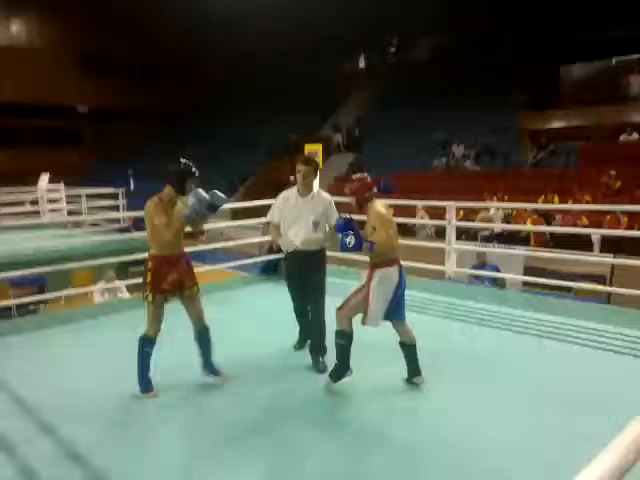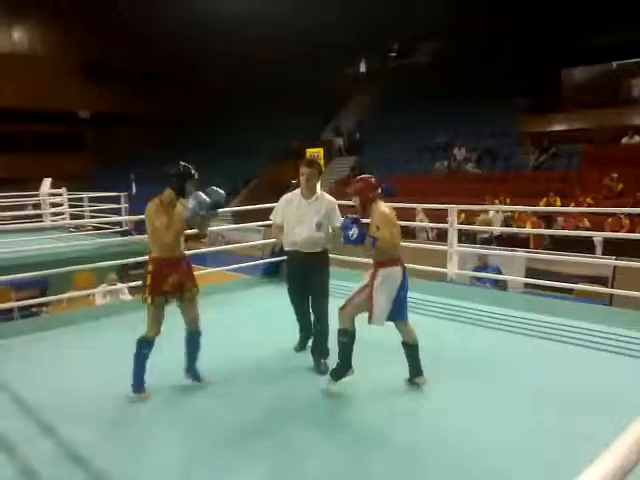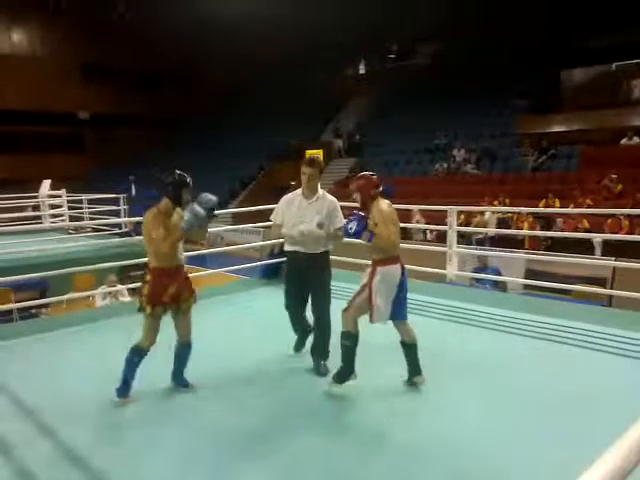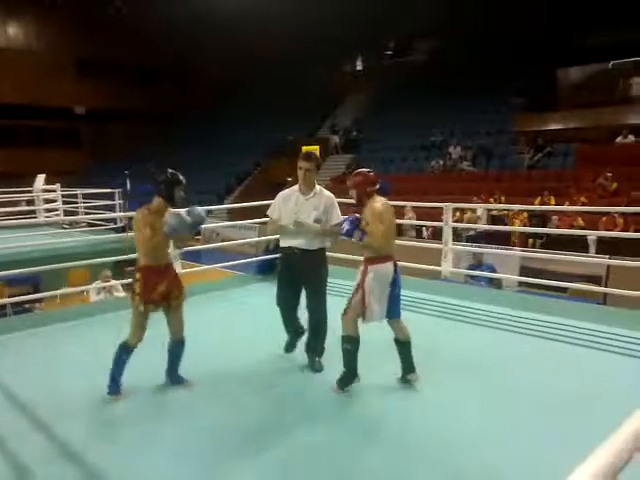
dt=0.1s
person 1, frame 1
left shoulder: (183, 201)
right shoulder: (155, 205)
left elbow: (198, 226)
right elbow: (168, 236)
left wrist: (209, 209)
right wrist: (188, 214)
left hip: (181, 263)
right hip: (160, 267)
left knee: (199, 320)
right knee: (154, 328)
left ankle: (208, 364)
right ankle: (144, 380)
person 1, frame 2
left shoulder: (182, 203)
right shoulder: (155, 206)
left elbow: (202, 228)
right elbow: (168, 238)
left wrist: (211, 209)
right wrist: (188, 216)
left hip: (181, 265)
right hip: (160, 268)
left knee: (193, 324)
right knee: (153, 330)
left ankle: (191, 369)
right ankle: (138, 382)
person 1, frame 3
left shoulder: (180, 213)
right shoulder: (153, 216)
left elbow: (198, 236)
right elbow: (165, 249)
left wrist: (207, 215)
right wrist: (184, 227)
left hip: (179, 276)
right hip: (158, 278)
left knee: (185, 336)
right knee: (148, 340)
left ankle: (178, 377)
right ankle: (124, 385)
person 1, frame 4
left shoulder: (170, 213)
right shoulder: (144, 215)
left elbow: (180, 240)
right elbow: (147, 249)
left wrist: (192, 226)
right wrist: (167, 231)
left hip: (168, 274)
right hip: (148, 276)
left knee: (178, 333)
right knee: (136, 337)
left ankle: (172, 374)
right ankle: (114, 382)
person 2, frame 1
left shoulder: (325, 200)
right shoulder: (283, 199)
left elbow: (334, 229)
right elbow: (273, 228)
left wrist: (319, 238)
right wrist: (281, 242)
left hip: (315, 256)
right hip: (292, 256)
left knee: (316, 305)
right knee: (298, 301)
left ankle: (318, 353)
right ankle: (305, 333)
person 2, frame 2
left shoulder: (328, 202)
right shoulder: (287, 200)
left elbow: (338, 231)
right elbow: (276, 229)
left wrist: (321, 238)
right wrist: (286, 239)
left hip: (318, 258)
right hip: (294, 258)
left knee: (320, 308)
right knee: (298, 304)
left ankle: (320, 355)
right ankle: (305, 333)
person 2, frame 3
left shoulder: (330, 203)
right shoulder: (287, 200)
left elbow: (338, 233)
right elbow: (274, 231)
left wrist: (319, 236)
right wrist: (289, 234)
left hip: (318, 260)
right hip: (294, 259)
left knee: (321, 310)
right knee: (292, 305)
left ankle: (319, 356)
right ankle: (303, 331)
person 2, frame 4
left shoulder: (327, 198)
right shoulder: (284, 196)
left elbow: (336, 229)
right elbow: (271, 228)
left wrist: (315, 229)
right wrist: (286, 226)
left hip: (315, 256)
right hip: (289, 255)
left knee: (317, 307)
right knee: (284, 303)
left ankle: (314, 353)
right ankle: (294, 332)
person 3, frame 1
left shoulder: (377, 212)
right shoulder: (378, 209)
left elbow: (390, 245)
left wrist: (361, 244)
right wrist: (353, 231)
left hip: (382, 274)
right hip: (393, 271)
left knee: (344, 313)
right knee: (399, 323)
left ankle: (342, 367)
right ankle: (415, 373)
person 3, frame 2
left shoulder: (380, 212)
right shoulder: (381, 209)
left elbow: (393, 244)
left wrist: (363, 238)
right wrist: (360, 228)
left hip: (385, 273)
right hip: (397, 270)
left knee: (347, 312)
right knee: (402, 322)
left ankle: (344, 365)
right ankle: (416, 374)
person 3, frame 3
left shoulder: (379, 209)
right shoulder: (385, 206)
left elbow: (389, 241)
left wrist: (362, 232)
right wrist: (365, 224)
left hip: (383, 270)
right hip: (396, 268)
left knee: (350, 314)
right knee: (401, 321)
left ankle: (347, 368)
right ankle: (415, 373)
person 3, frame 4
left shoulder: (372, 208)
right shoulder: (384, 204)
left elbow: (378, 242)
left wrist: (354, 233)
right wrist: (360, 227)
left hip: (375, 269)
right hip: (389, 266)
left knee: (349, 317)
right knee: (395, 319)
left ankle: (350, 373)
right ankle: (409, 371)
